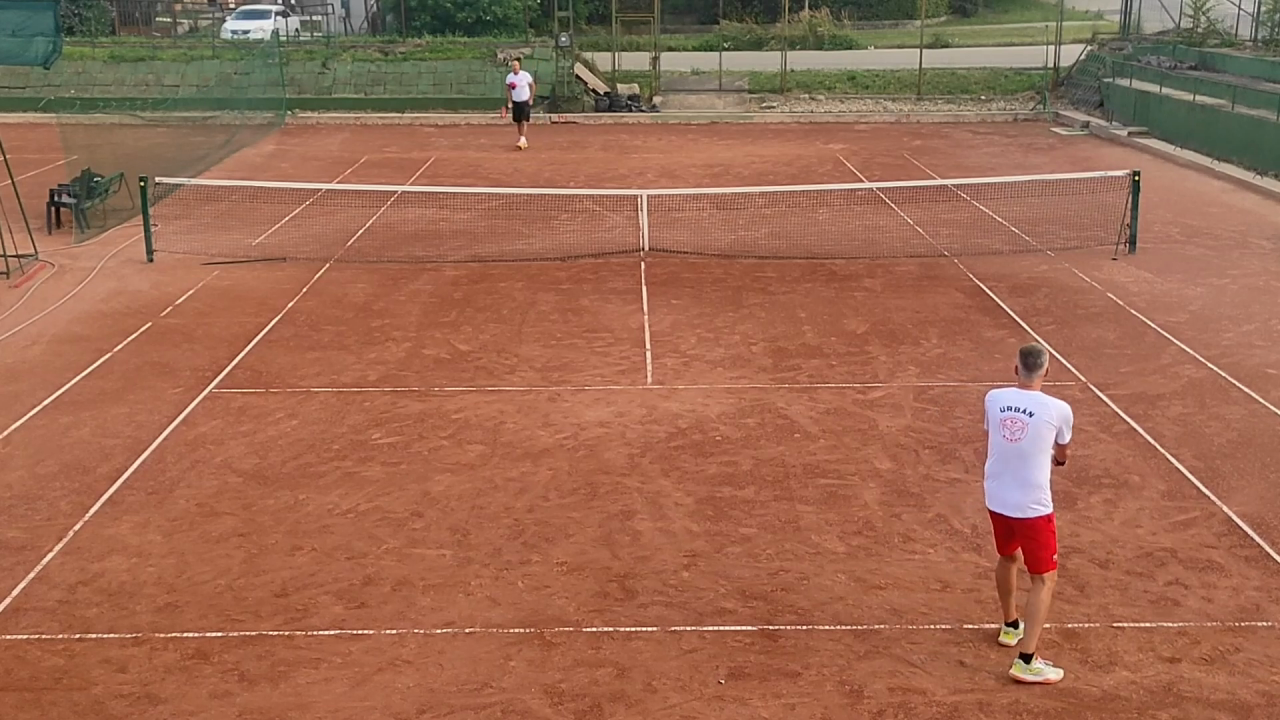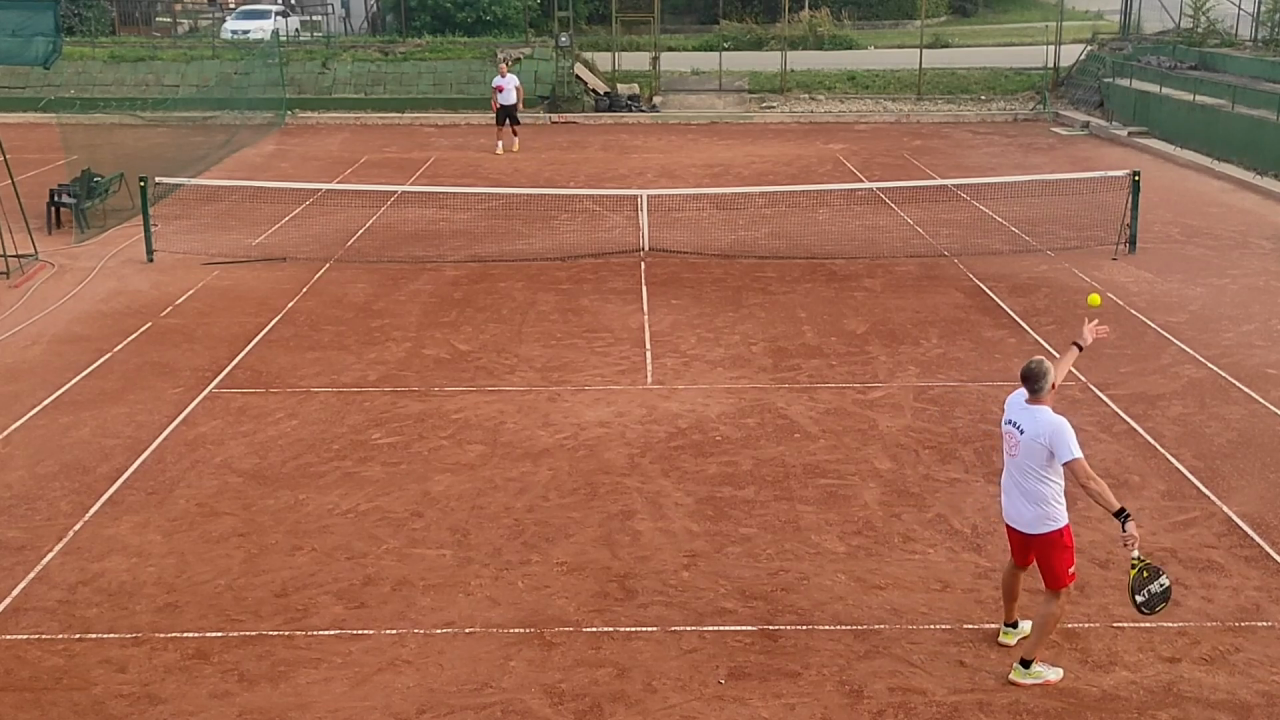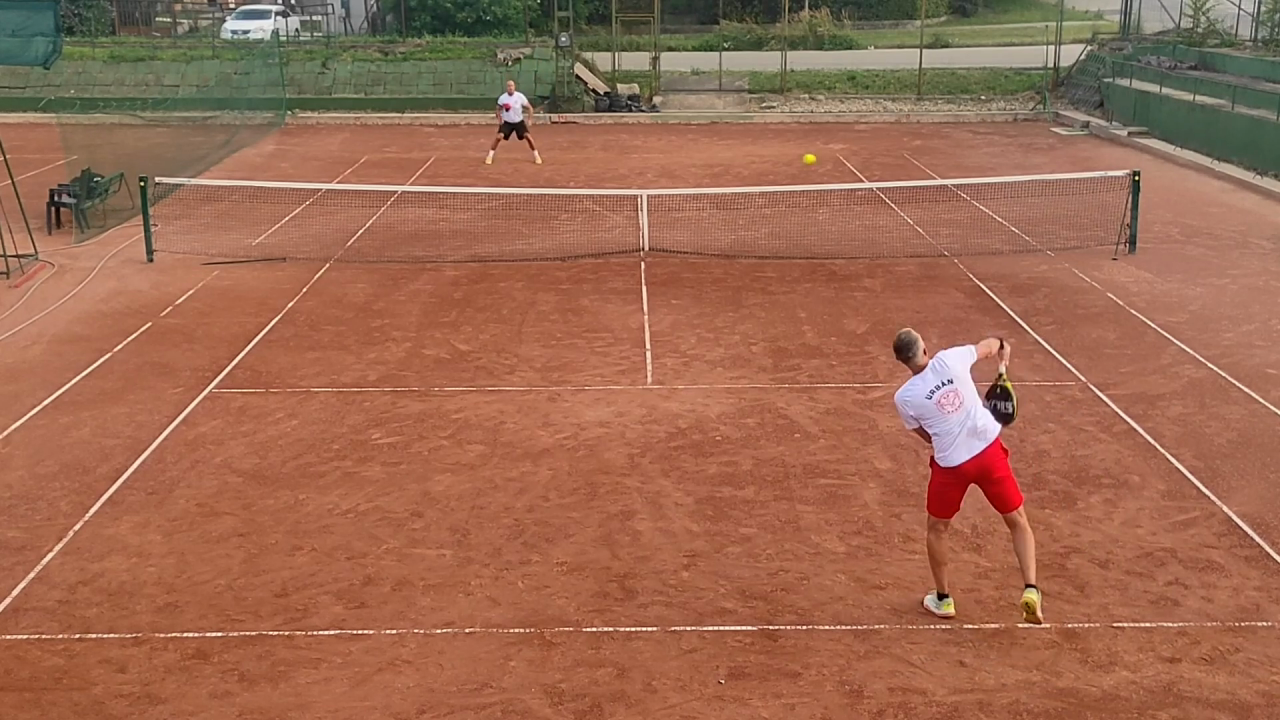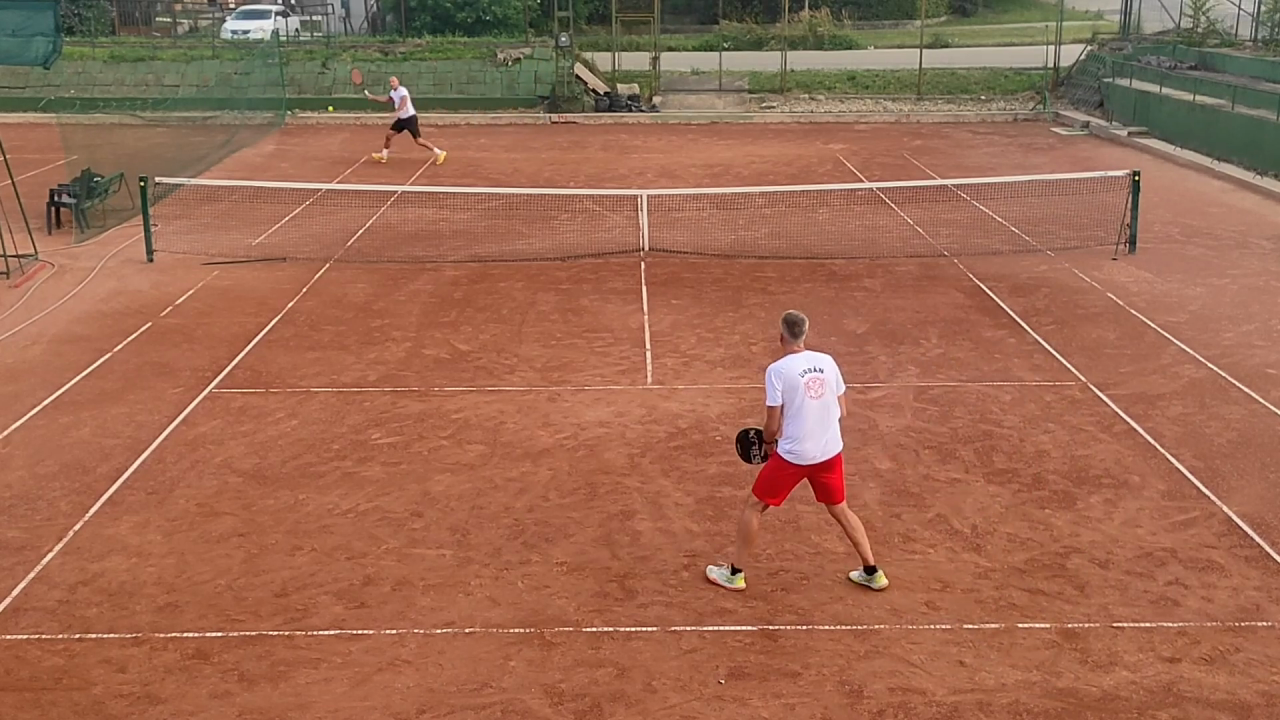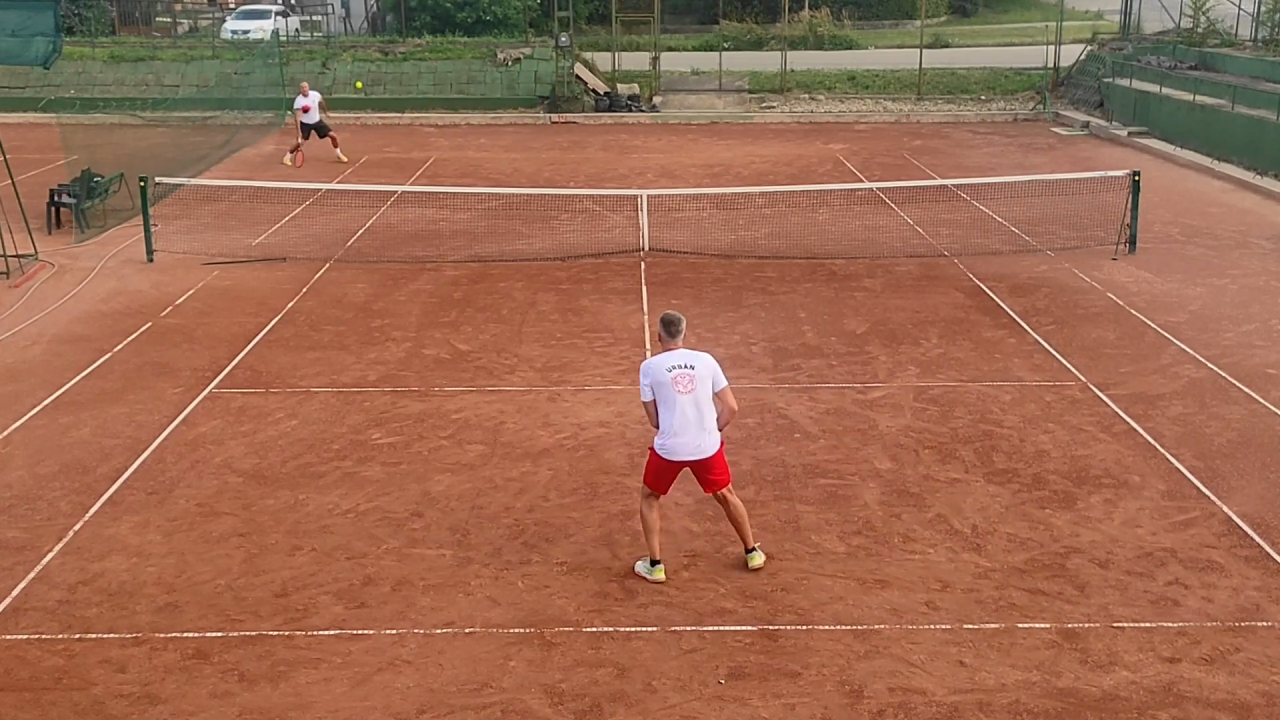
dt=1s
person 1, frame 1
left shoulder: (993, 399)
right shoulder: (1059, 410)
right elbow: (1061, 453)
left hip: (996, 500)
right hip: (1033, 506)
left knee: (1007, 558)
right knee: (1044, 580)
left ankle: (1010, 626)
right ankle: (1026, 660)
person 1, frame 2
left shoulder: (1014, 402)
right shoulder: (1055, 425)
left elbow: (1046, 377)
right elbow: (1085, 478)
left wrist: (1079, 345)
right wrist: (1124, 517)
left hip: (1013, 516)
right hip: (1047, 523)
left knee: (1018, 565)
right knee: (1059, 593)
left ankle: (1010, 627)
right ankle: (1026, 665)
person 1, frame 3
left shoulder: (905, 397)
right shoulder: (949, 360)
left elbow: (926, 436)
right elbow: (986, 347)
right wrist: (1002, 346)
left hip: (951, 465)
right hip: (987, 450)
left knee: (937, 529)
right knee: (1018, 523)
left ankle: (942, 598)
right ankle: (1031, 591)
person 1, frame 4
left shoulder: (777, 370)
right shoulder: (827, 362)
left elbow: (773, 426)
right elbow: (841, 411)
left wrist: (770, 440)
left hip: (793, 455)
right hip: (830, 451)
left knee: (753, 506)
right knee: (839, 509)
left ankle: (734, 573)
right ankle: (872, 573)
person 1, frame 5
left shoulder: (650, 367)
right shoulder: (707, 361)
left elbow: (654, 421)
right elbow: (731, 408)
left hip: (669, 449)
right hip: (707, 447)
left knee: (648, 498)
right knee: (726, 495)
left ankle: (655, 566)
right ankle: (752, 552)
